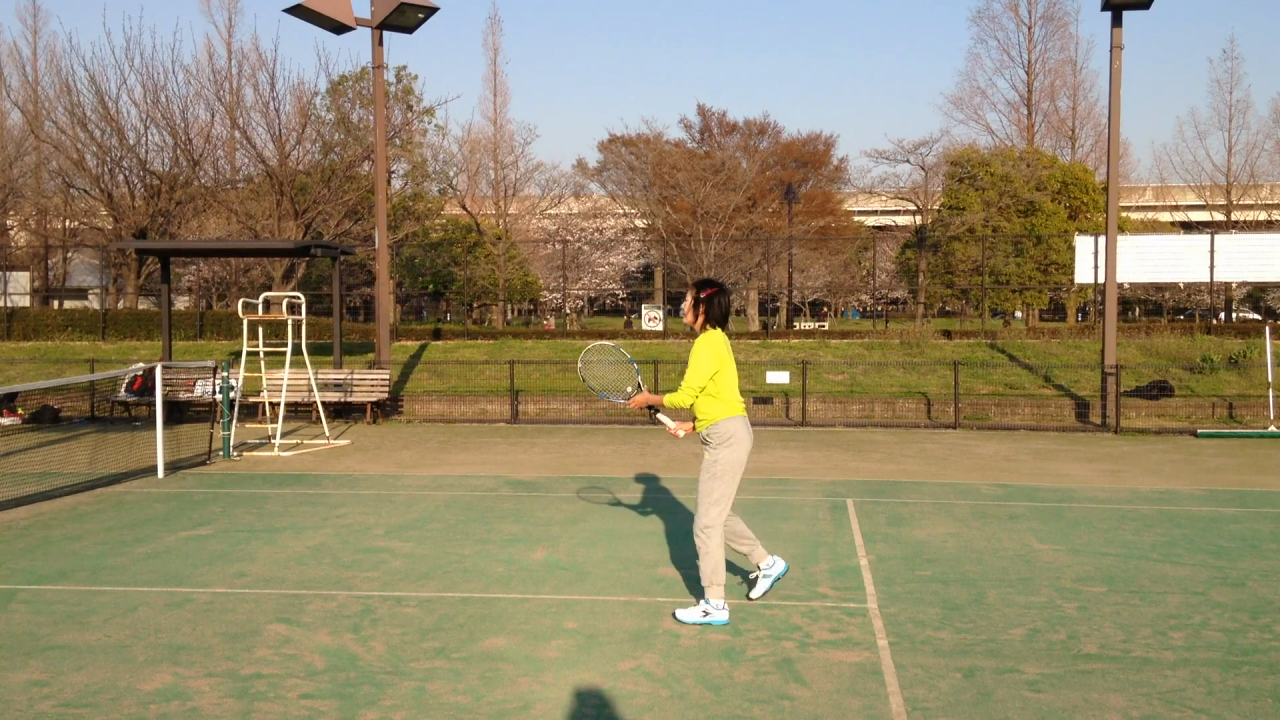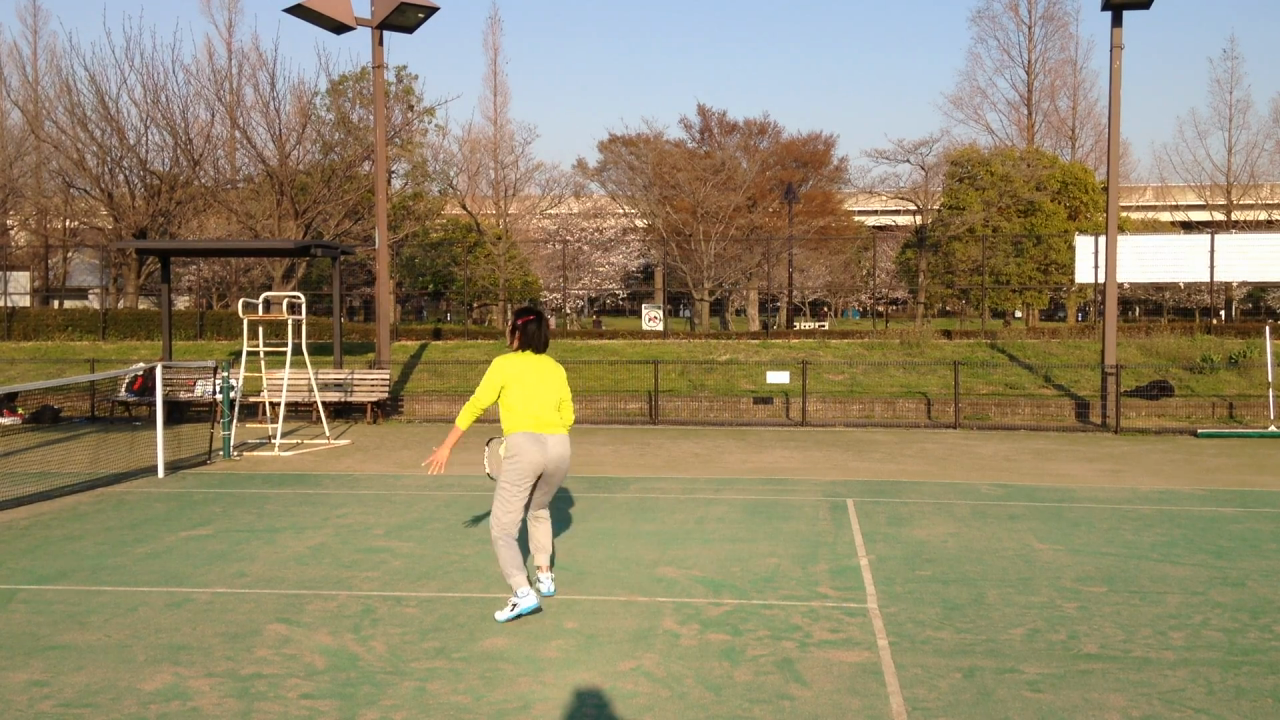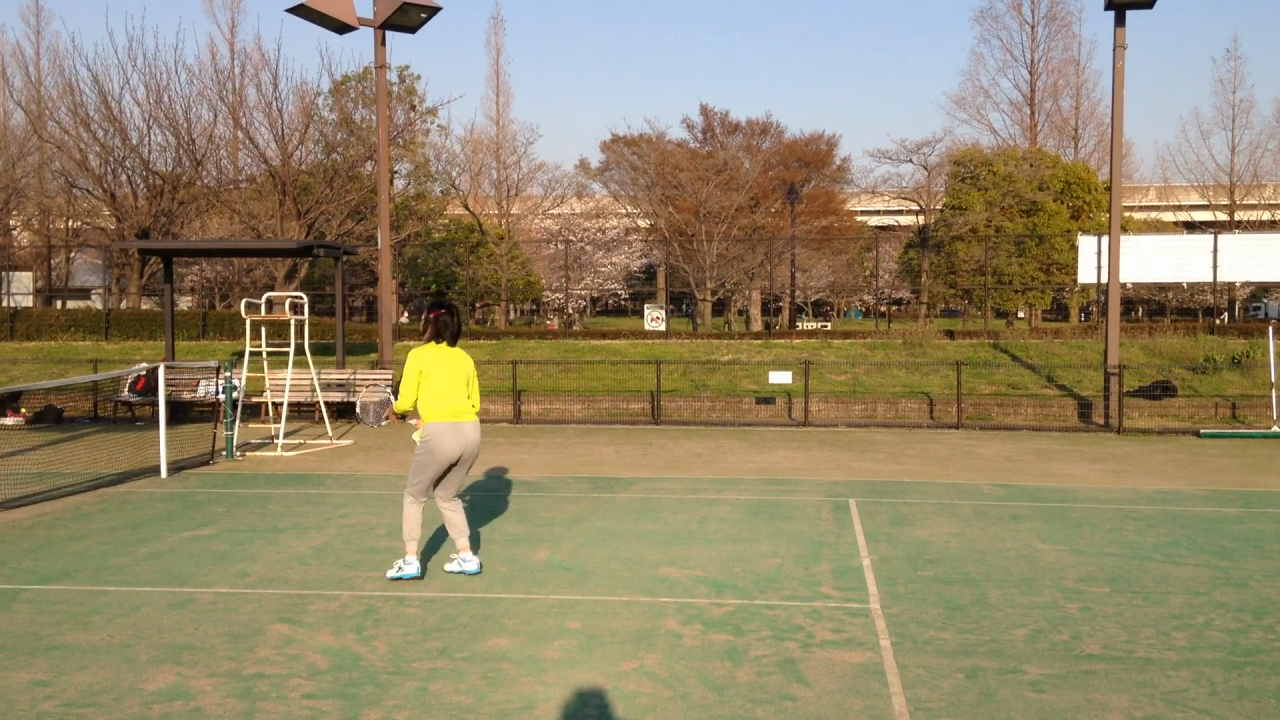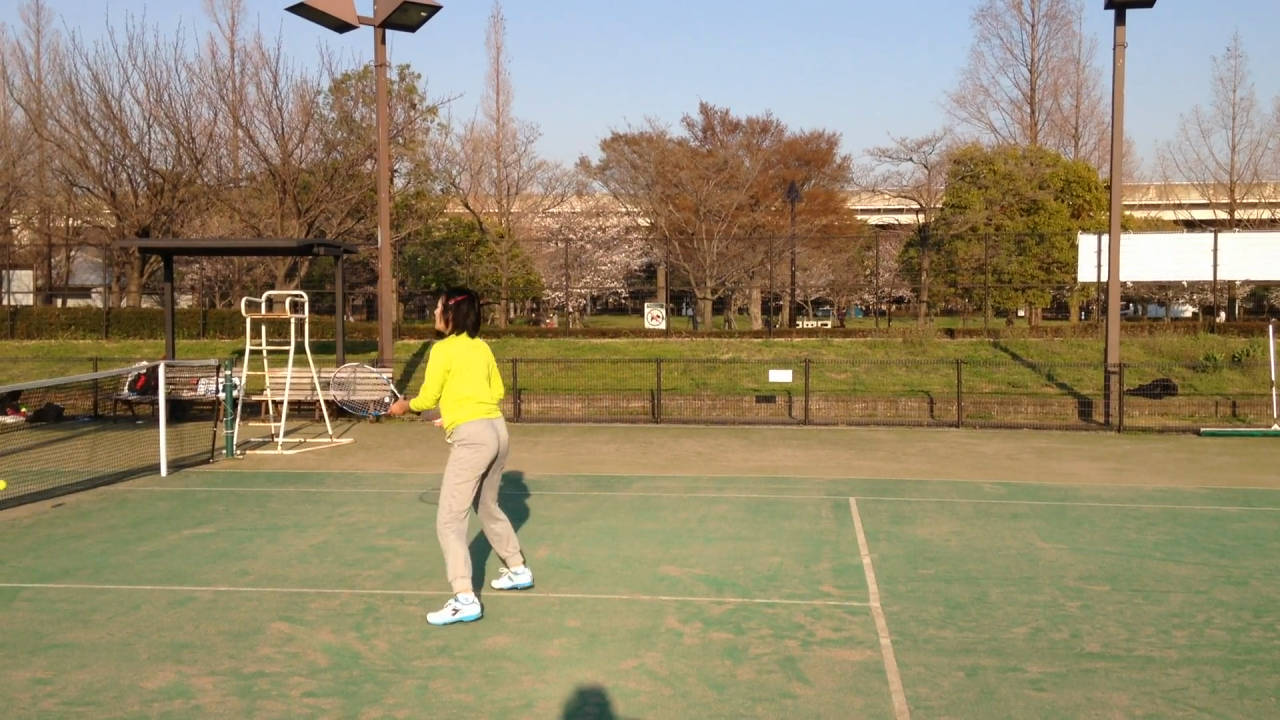
dt=1s
person 1, frame 1
left shoulder: (707, 343)
right shoulder: (716, 340)
left elbow: (684, 397)
left wrist: (648, 399)
right wrist: (690, 425)
left hip: (726, 438)
right hip: (730, 435)
left knee: (706, 523)
right knee: (718, 515)
left ankle: (714, 603)
right ankle: (767, 563)
person 1, frame 2
left shoulder: (504, 364)
right shoulder: (555, 369)
left elbow: (474, 408)
left wrist: (446, 446)
left hip: (524, 448)
right hip: (559, 447)
left knee: (503, 530)
right knee: (538, 511)
left ankle: (523, 593)
right ankle: (544, 575)
person 1, frame 3
left shoulder: (418, 355)
right shoulder: (465, 358)
left elbow: (406, 402)
left wrist: (394, 409)
left hip: (440, 434)
right hip: (471, 432)
left knee: (414, 496)
right knee: (447, 495)
left ankle: (410, 559)
right ankle: (466, 556)
person 1, frame 4
left shoulder: (442, 350)
right shoulder: (481, 347)
left elbow: (426, 400)
left wrist: (403, 405)
left hip: (472, 438)
right hip: (496, 430)
left knee: (450, 522)
right knee: (488, 506)
left ankle: (465, 600)
right ankle: (518, 569)
